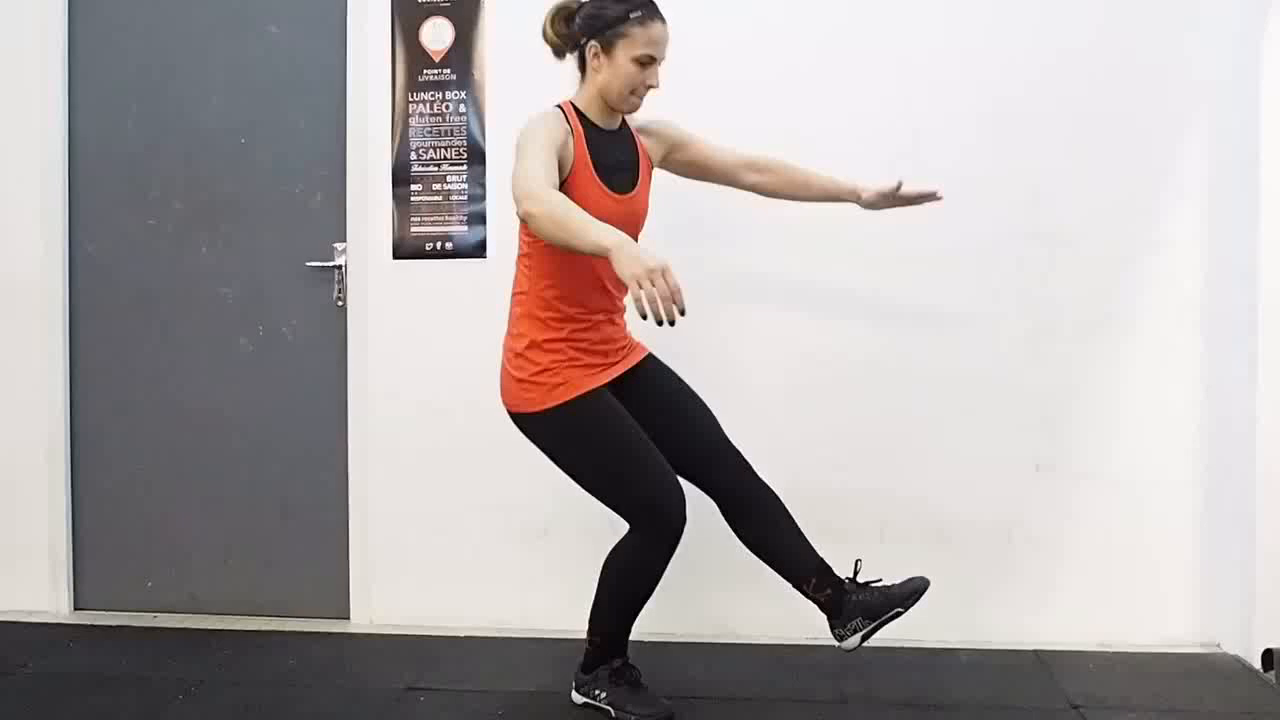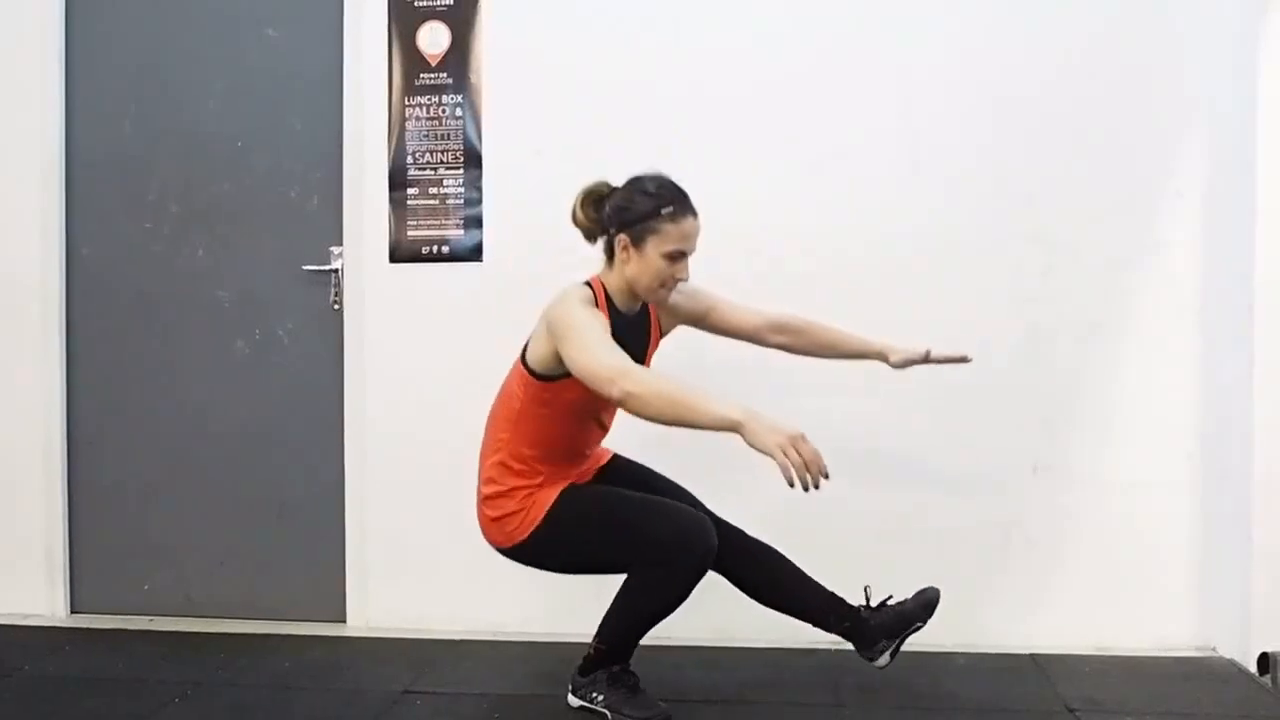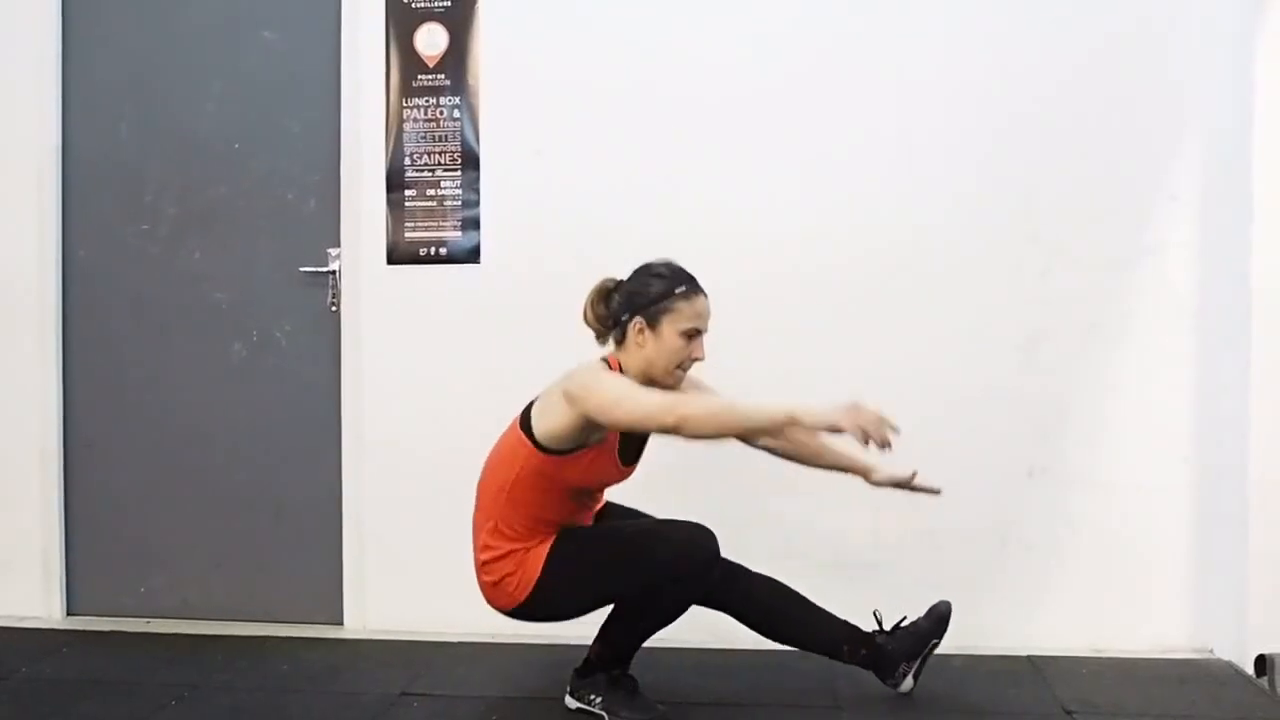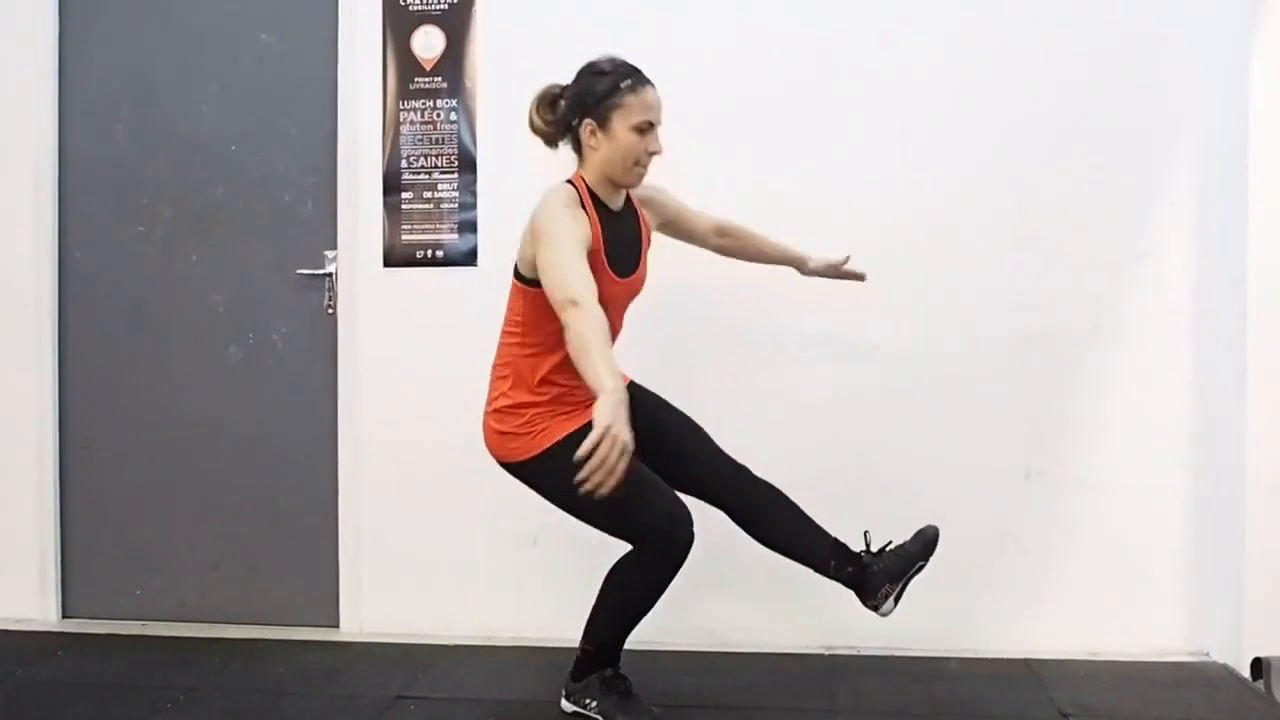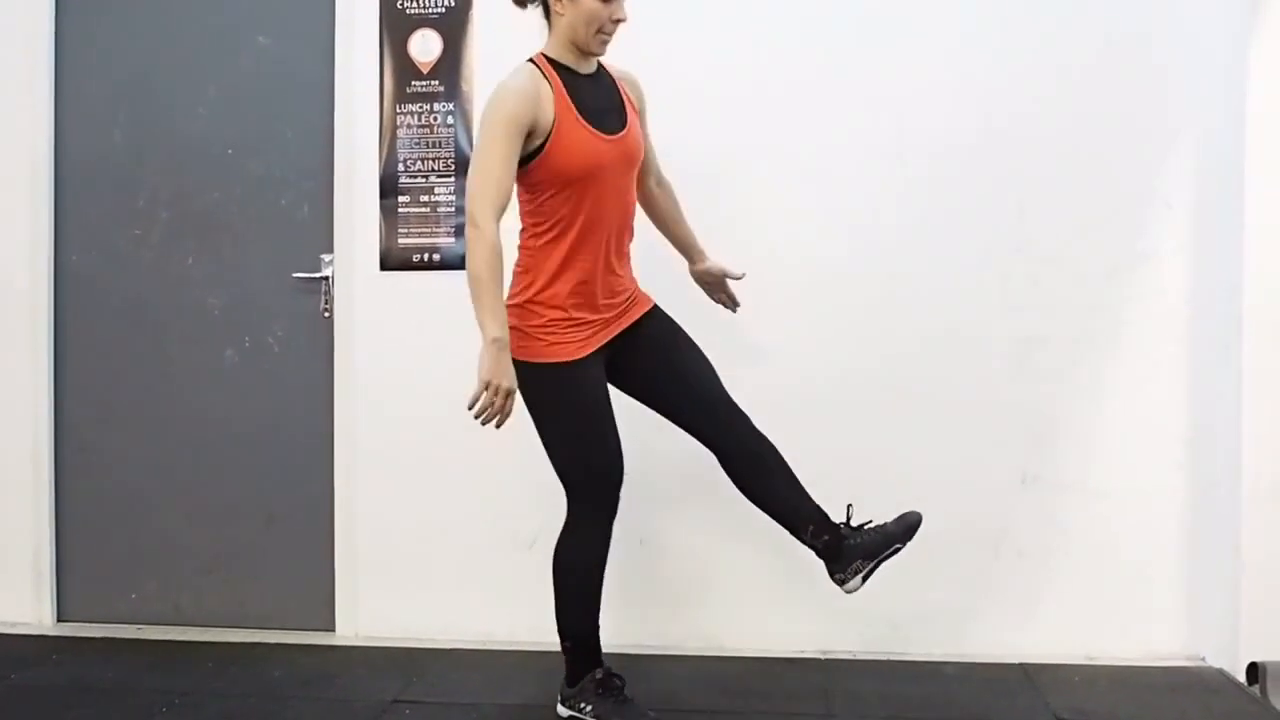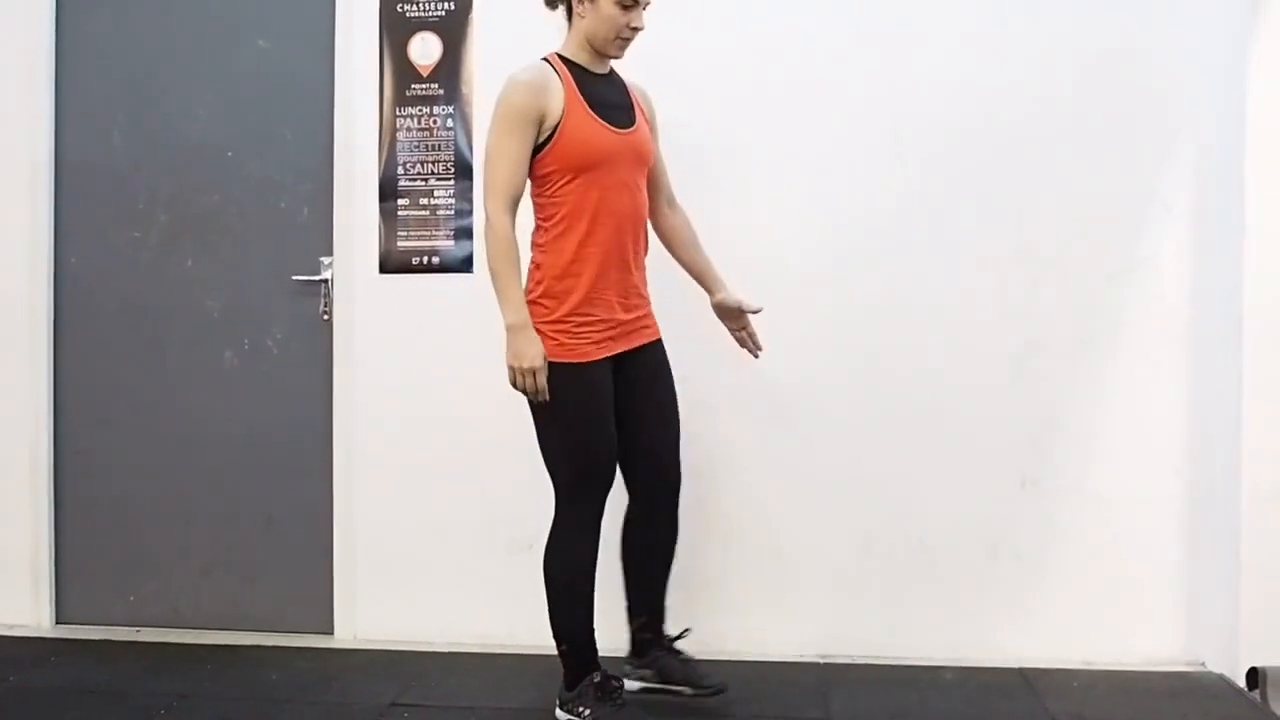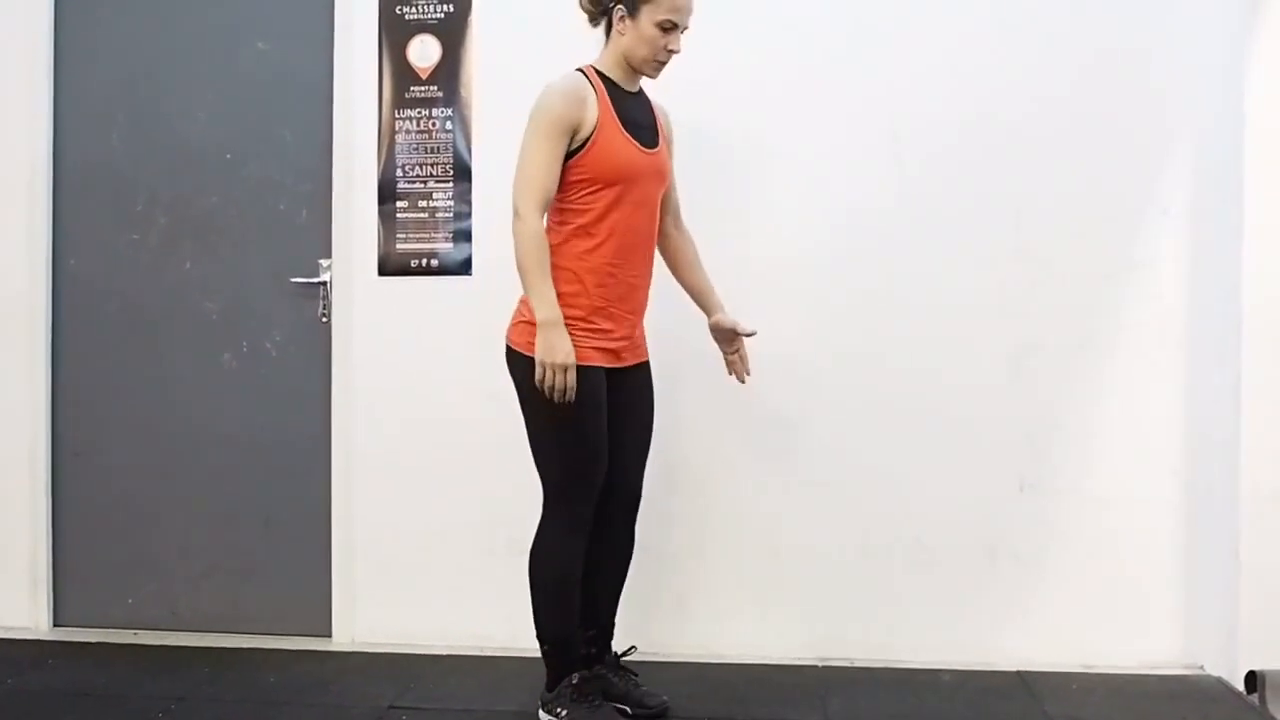
dt=0.4s
person 1, frame 1
left shoulder: (647, 138)
right shoulder: (549, 133)
left elbow: (751, 170)
right elbow: (537, 203)
left wrist: (859, 193)
right wrist: (622, 248)
left hip: (614, 359)
right hip: (550, 375)
left knee: (726, 471)
right knee: (659, 508)
left ankle: (842, 602)
person 1, frame 2
left shoulder: (661, 303)
right shoulder: (574, 315)
left elbow: (770, 327)
right elbow: (632, 388)
left wrist: (882, 351)
right wrist: (748, 421)
left hip: (578, 473)
right hip: (522, 503)
left knee: (721, 540)
right knee: (685, 541)
left ankle: (866, 629)
right ankle: (599, 675)
person 1, frame 3
left shoulder: (660, 383)
right shoulder: (588, 390)
left elbow: (764, 430)
right elbow: (680, 418)
left wrist: (867, 470)
right wrist: (814, 410)
left hip: (570, 523)
right hip: (519, 562)
left knee: (722, 579)
right knee: (690, 551)
left ankle: (874, 651)
right ankle: (595, 679)
person 1, frame 4
left shoulder: (642, 203)
right shoulder: (562, 214)
left elbow: (717, 231)
right elbow: (577, 306)
left wrist: (803, 261)
right wrist: (610, 409)
left hip: (598, 394)
right hip: (534, 421)
left knee: (725, 479)
right knee: (665, 530)
left ankle: (862, 573)
person 1, frame 5
left shoulder: (626, 88)
right shoulder: (523, 94)
left elbow: (650, 182)
right elbow: (481, 223)
left wrist: (698, 260)
right wrist: (495, 345)
left hip: (626, 312)
right hip: (552, 334)
left knee: (727, 426)
right knee: (594, 499)
left ankle: (838, 549)
person 1, frame 6
left shoulder: (637, 100)
right shoulder: (533, 88)
left elbow: (662, 205)
right elbow: (499, 213)
left wrist: (716, 290)
right wrist: (518, 326)
left hip: (634, 333)
right hip: (564, 338)
left knee: (659, 485)
right knee: (583, 501)
left ankle: (649, 647)
person 1, frame 7
left shoulder: (655, 116)
right shoulder: (568, 97)
left elbow: (669, 225)
right elbow: (529, 212)
left wrist: (714, 312)
right wrist: (550, 323)
left hip: (623, 349)
right hip: (560, 347)
left knee: (619, 508)
right knee: (570, 508)
left ankle: (596, 662)
